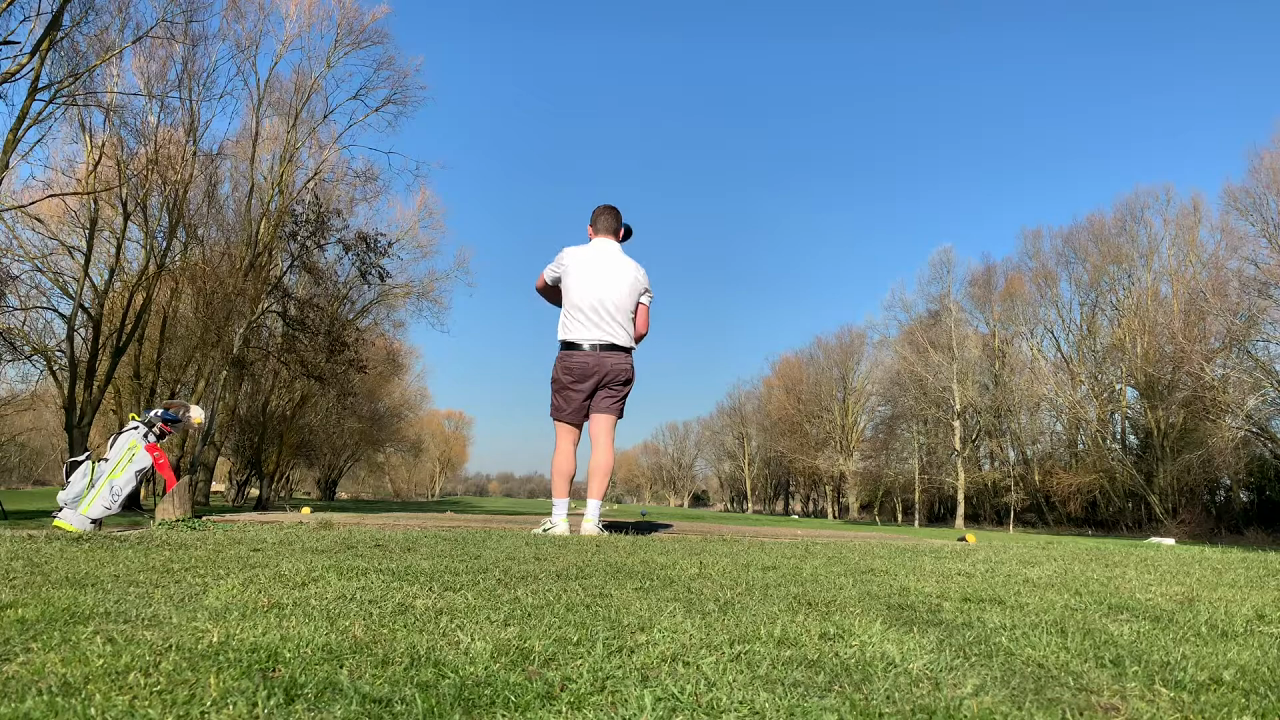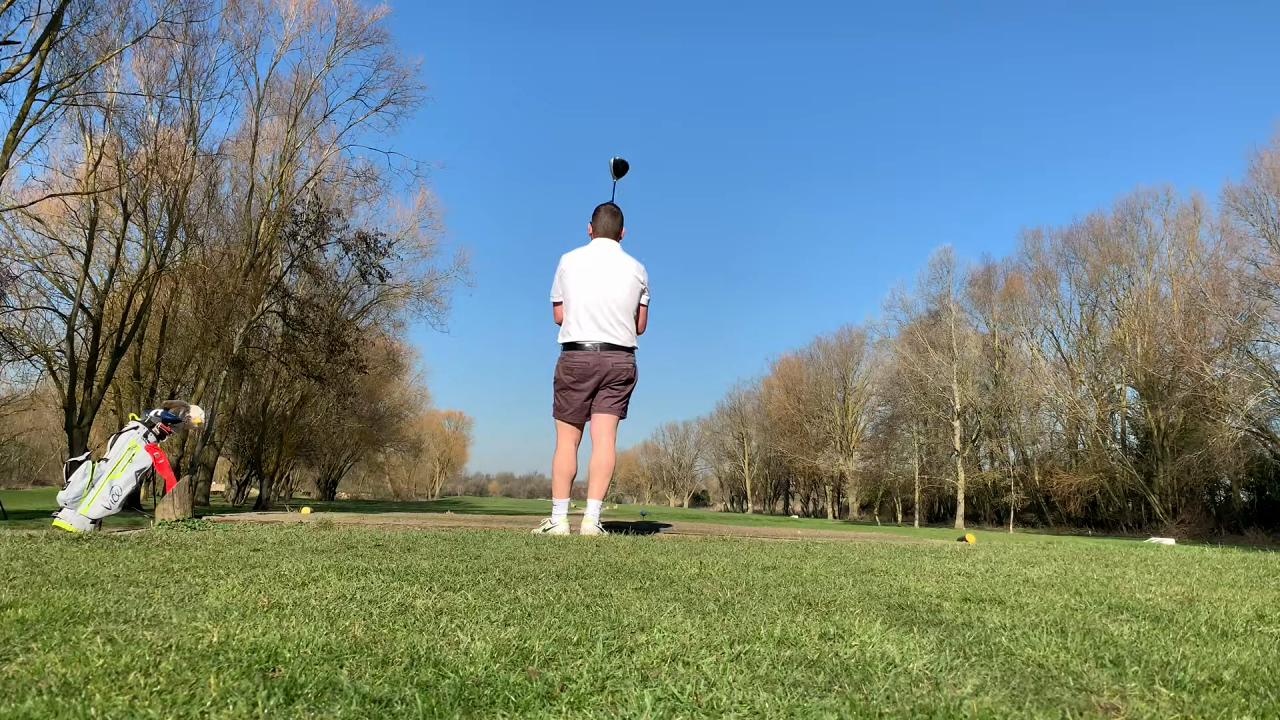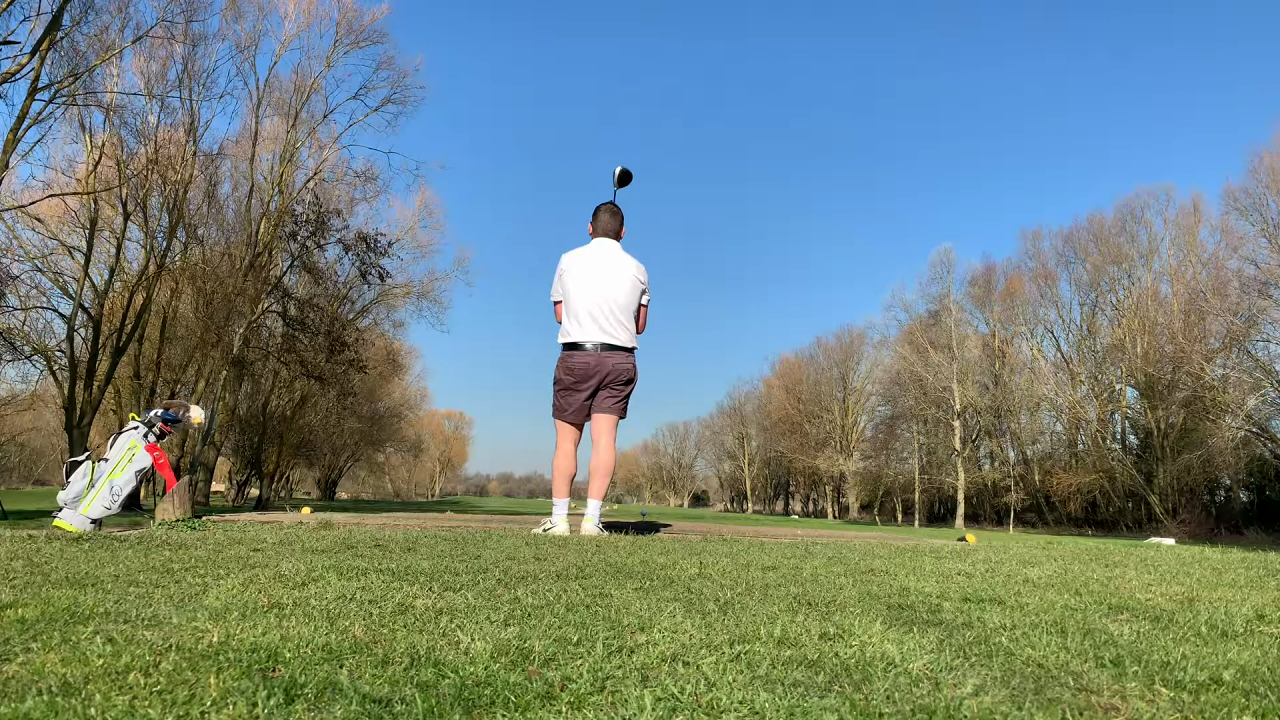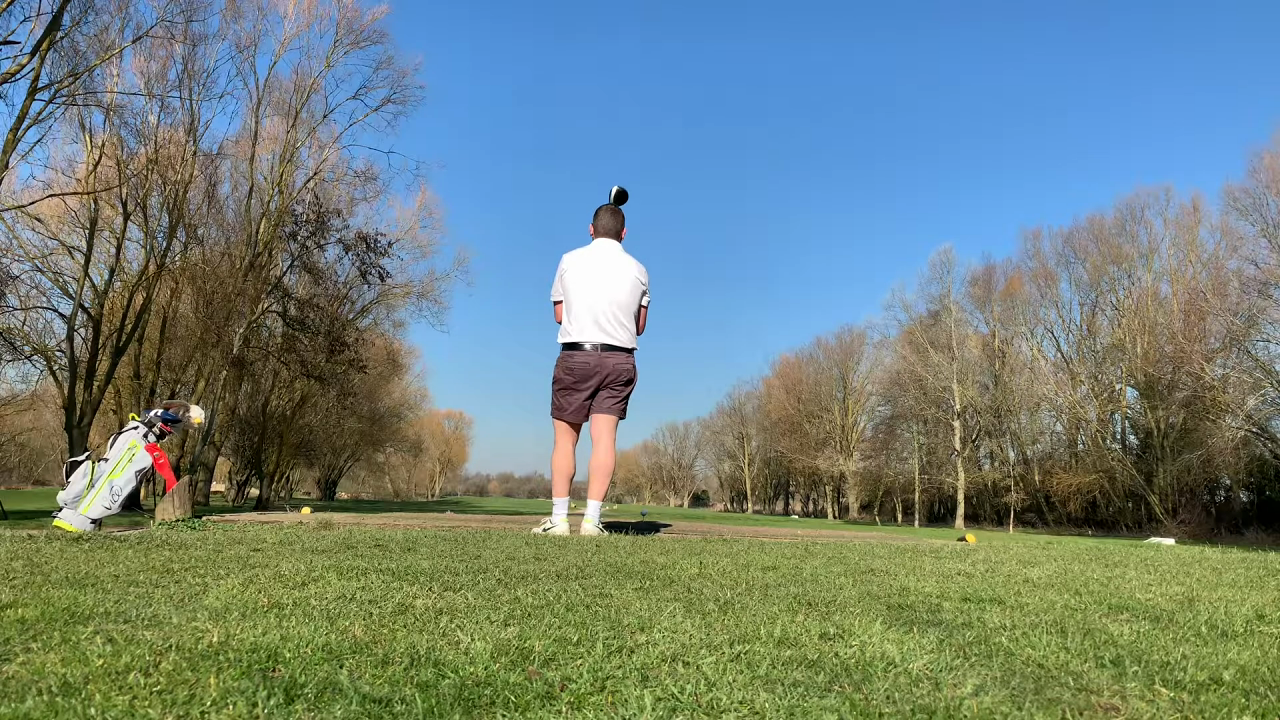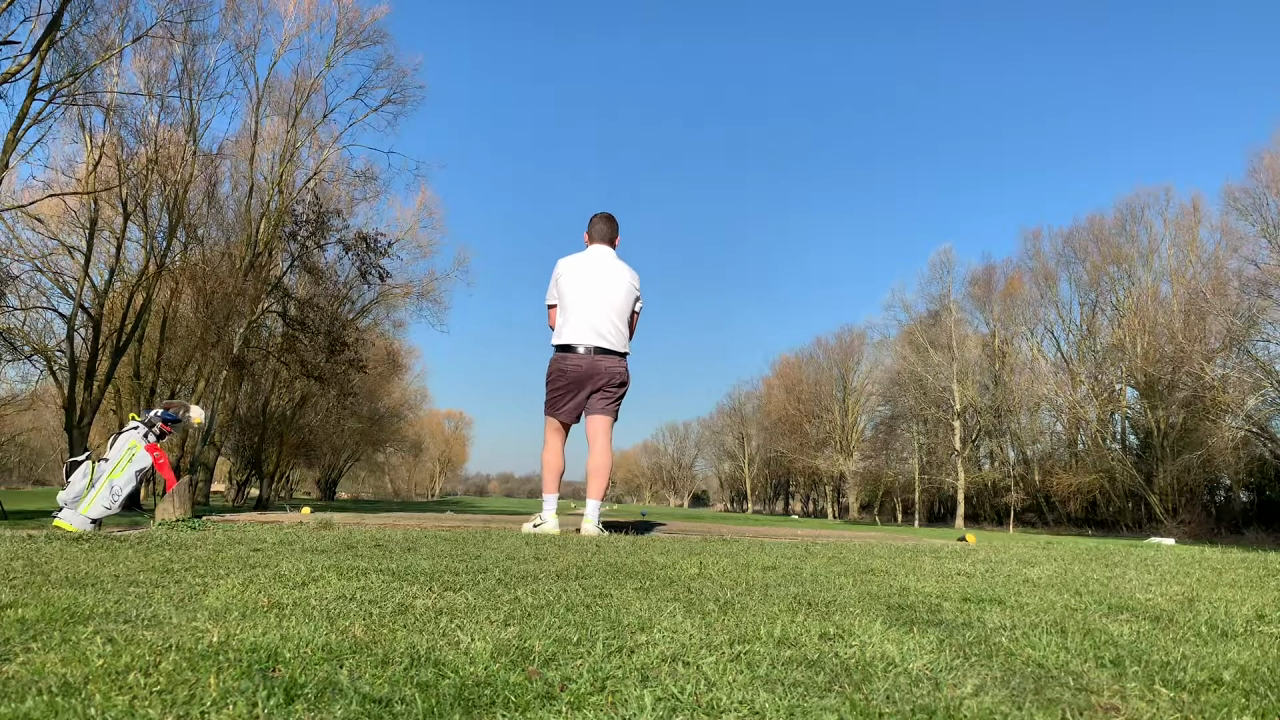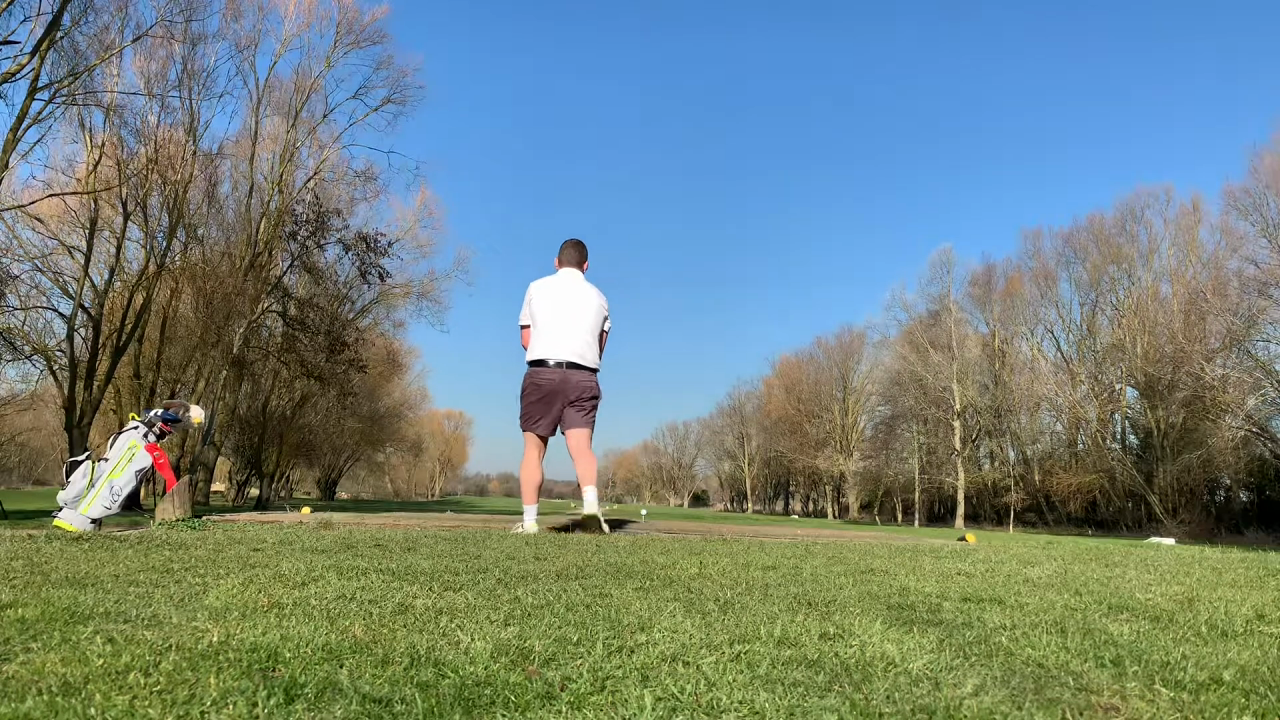
dt=0.4s
person 1, frame 1
left shoulder: (570, 256)
right shoulder: (636, 271)
left elbow: (541, 286)
right elbow: (641, 330)
left hip: (574, 358)
right hip: (617, 360)
left knee: (565, 440)
right knee: (602, 438)
left ankle: (558, 519)
right ankle: (591, 519)
person 1, frame 2
left shoulder: (569, 261)
right shoulder: (636, 269)
left elbow: (559, 316)
right elbow: (640, 325)
left hip: (576, 357)
right hip: (619, 360)
left knee: (567, 440)
right knee: (604, 438)
left ankle: (559, 519)
right ankle: (591, 519)
person 1, frame 3
left shoulder: (569, 260)
right shoulder: (636, 269)
left elbow: (560, 314)
right elbow: (640, 325)
left hip: (576, 357)
right hip: (619, 360)
left knee: (567, 440)
right knee: (604, 438)
left ankle: (559, 519)
right ankle: (591, 519)
person 1, frame 4
left shoulder: (570, 260)
right shoulder: (637, 270)
left elbow: (560, 315)
right elbow: (640, 326)
left hip: (576, 358)
right hip: (619, 360)
left knee: (565, 440)
right knee: (604, 439)
left ankle: (559, 519)
right ankle: (591, 519)
person 1, frame 5
left shoulder: (565, 265)
right shoulder: (630, 276)
left elbow: (553, 321)
left hip: (569, 359)
right hip: (612, 363)
left knee: (554, 438)
right knee: (600, 441)
left ankle: (548, 516)
right ankle: (592, 519)
person 1, frame 6
left shoulder: (537, 287)
right shoulder: (598, 298)
left elbow: (526, 340)
right elbow: (599, 347)
left hip: (542, 374)
right hip: (583, 377)
left knee: (533, 451)
right knee: (581, 448)
left ankle: (529, 520)
right ankle: (590, 503)
